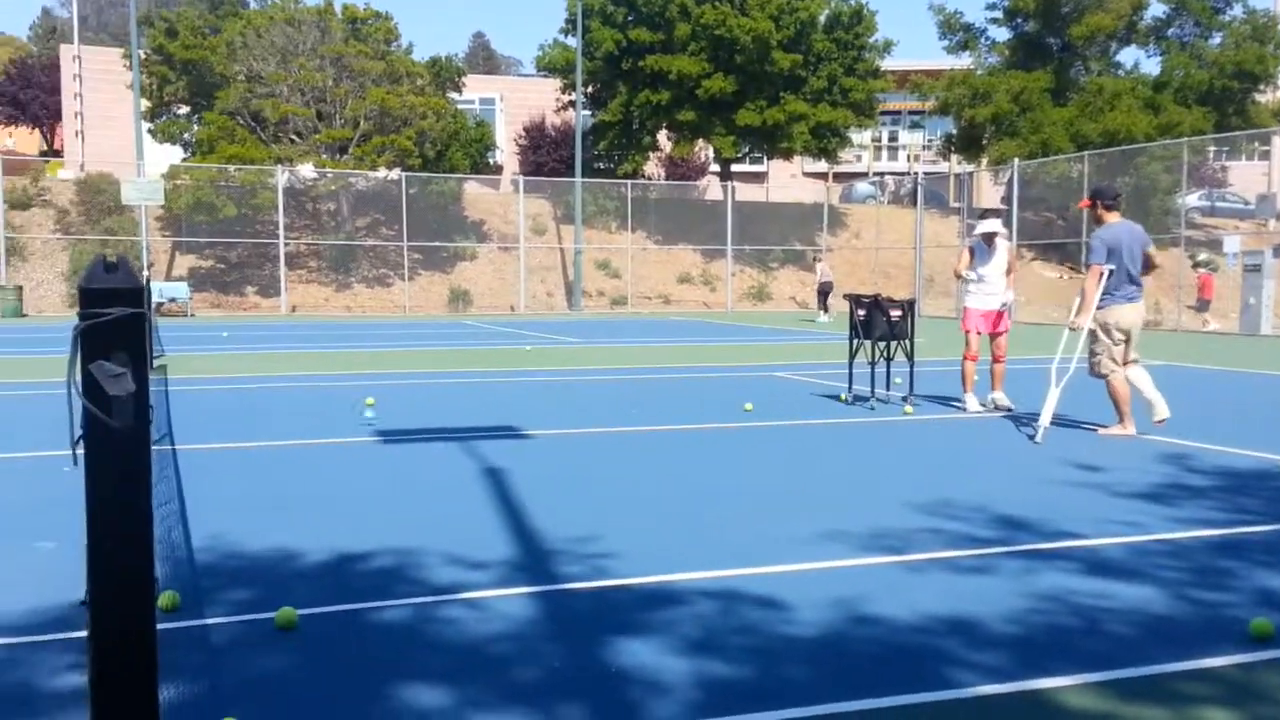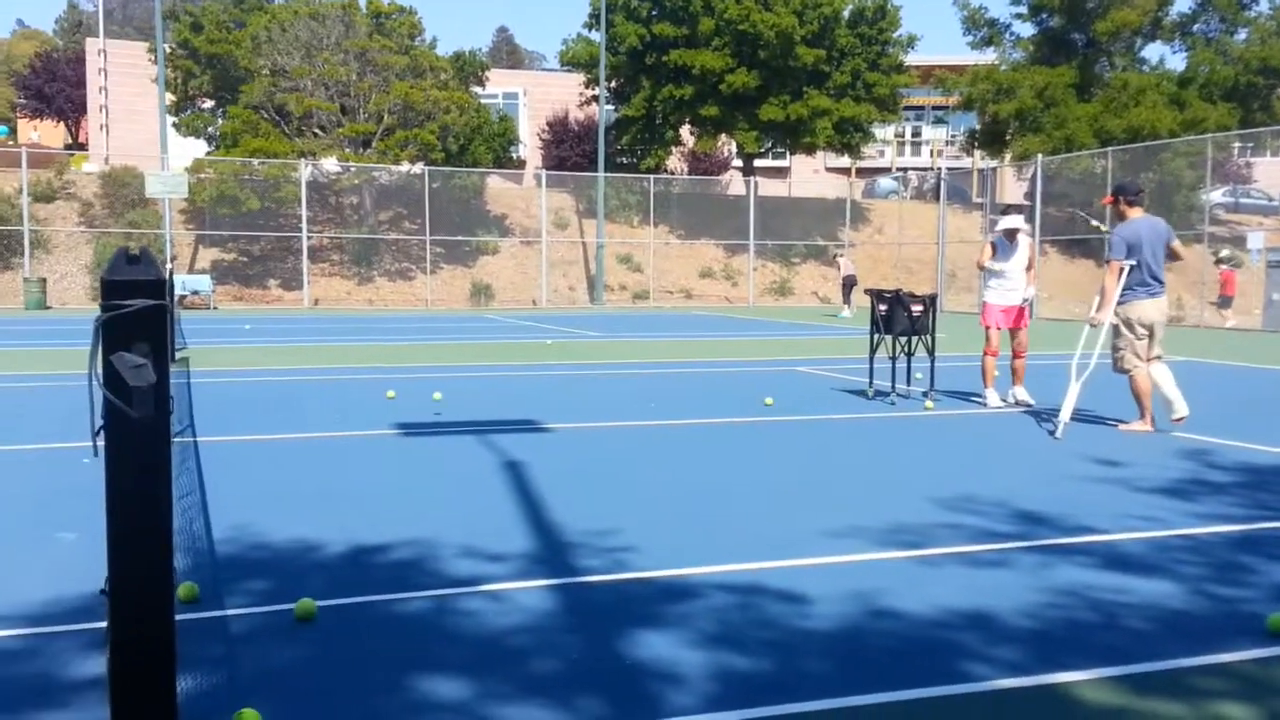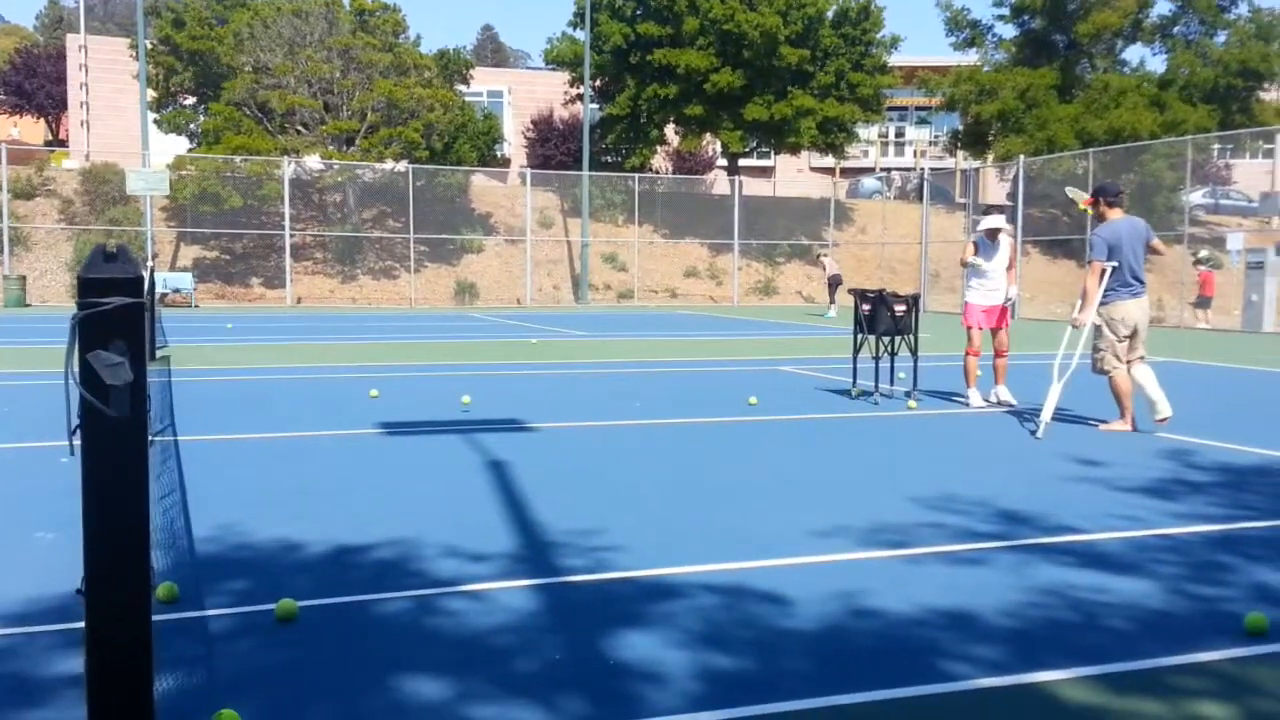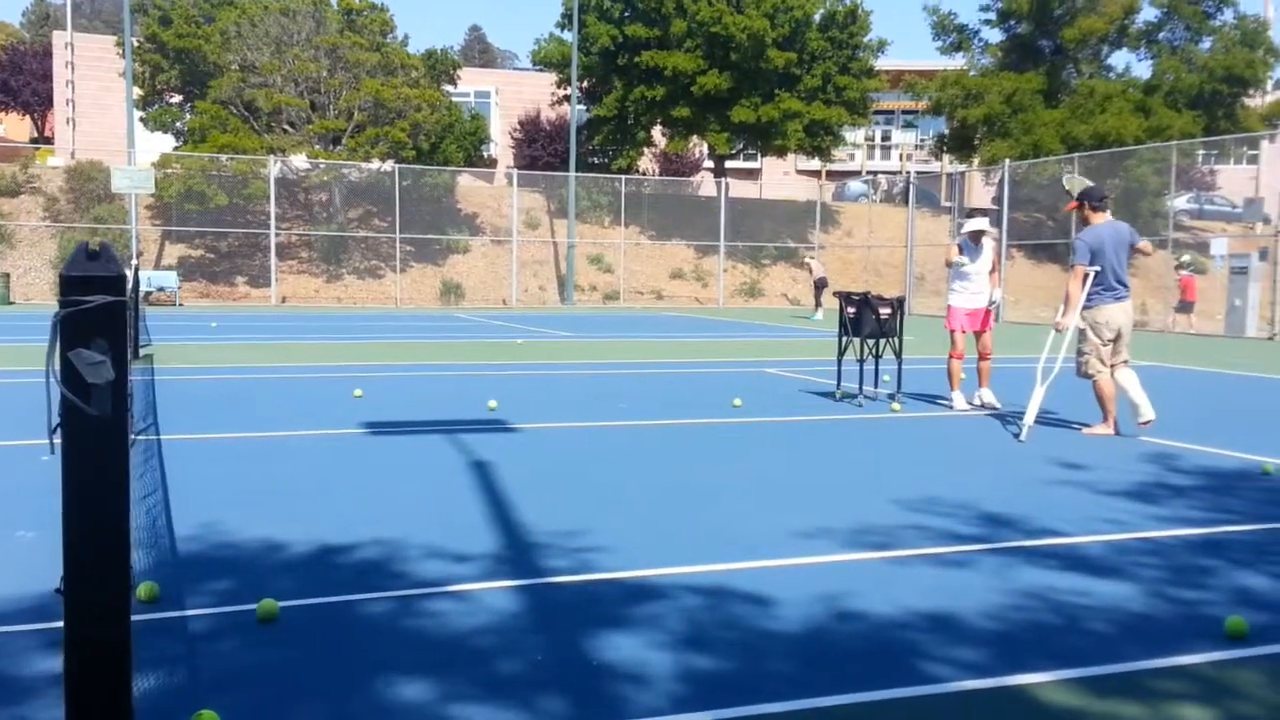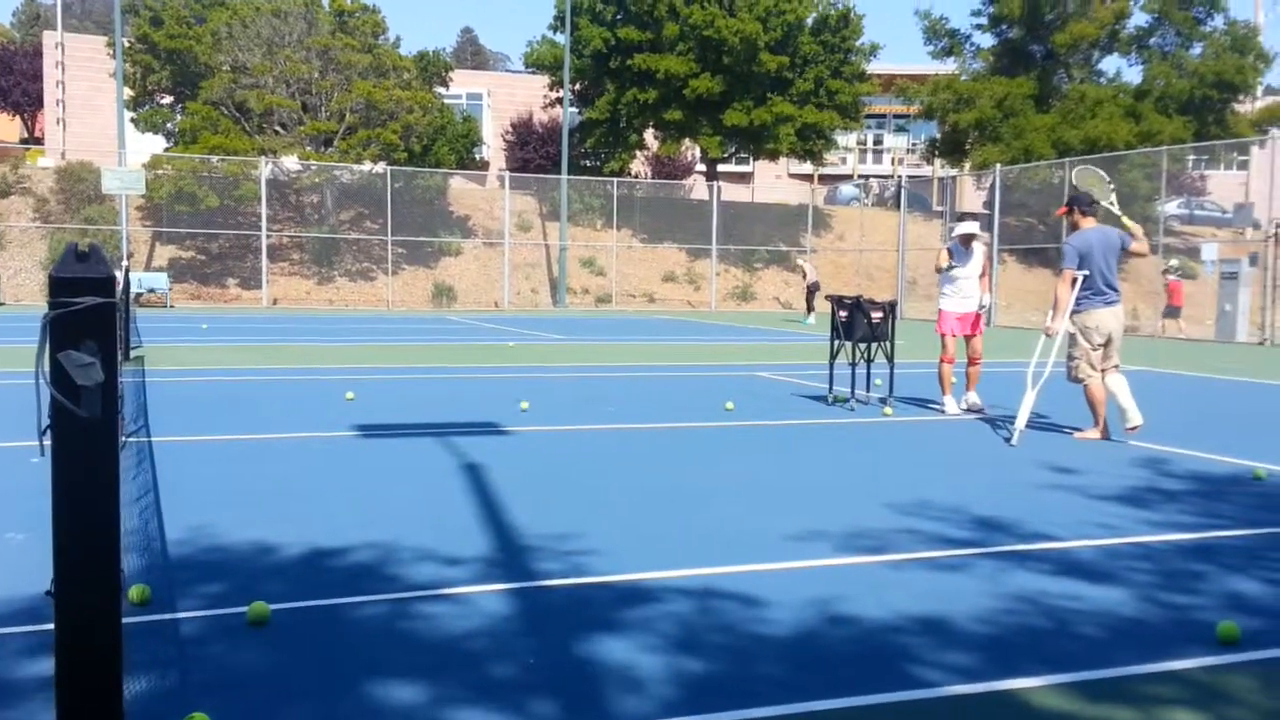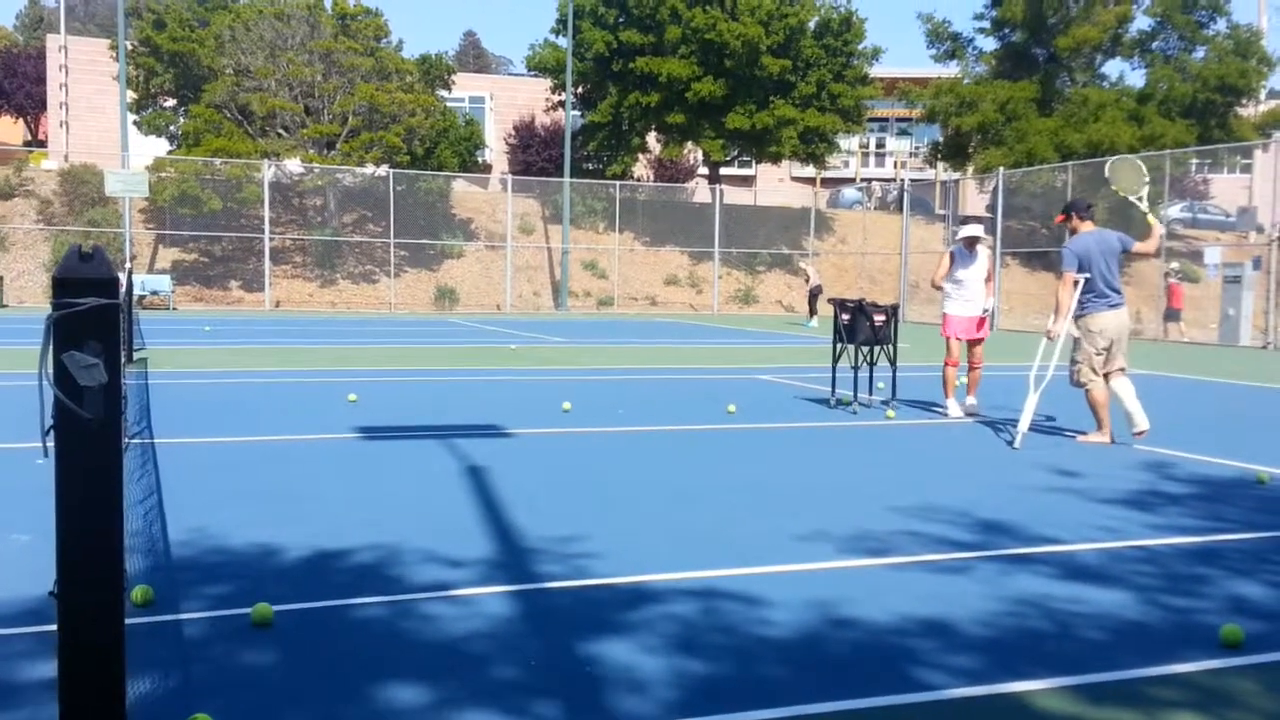
dt=0.2s
person 1, frame 1
left shoulder: (1100, 237)
right shoulder: (1137, 229)
left elbow: (1092, 279)
right elbow: (1154, 263)
left wrist: (1082, 314)
left hip: (1110, 311)
right hip: (1135, 306)
left knee: (1111, 370)
right knee: (1129, 362)
left ankle: (1126, 424)
right ankle: (1155, 400)
person 1, frame 2
left shoulder: (1120, 233)
right shoulder: (1161, 225)
left elbow: (1112, 275)
right elbow: (1180, 254)
left wrist: (1103, 310)
left hip: (1132, 307)
right hip: (1159, 302)
left knee: (1135, 365)
right knee: (1153, 359)
left ankle: (1146, 420)
right ankle: (1176, 401)
person 1, frame 3
left shoulder: (1101, 234)
right shoulder: (1140, 224)
left elbow: (1093, 276)
right elbow: (1161, 250)
left wrist: (1084, 311)
left hip: (1114, 308)
right hip: (1140, 303)
left knee: (1114, 366)
right knee: (1136, 360)
left ankle: (1126, 420)
right ankle: (1159, 401)
person 1, frame 4
left shoulder: (1084, 239)
right shoulder: (1124, 229)
left elbow: (1076, 279)
right elbow: (1148, 250)
left wrist: (1067, 315)
left hip: (1098, 311)
right hip: (1124, 307)
left knee: (1098, 370)
right knee: (1120, 364)
left ankle: (1109, 424)
right ankle: (1142, 404)
person 1, frame 5
left shoulder: (1072, 243)
right shoulder: (1114, 233)
left elbow: (1065, 283)
right elbow: (1144, 249)
left wrist: (1057, 319)
right wrist: (1136, 230)
left hip: (1088, 315)
right hip: (1115, 311)
left knee: (1089, 374)
right knee: (1110, 369)
left ankle: (1100, 428)
right ankle: (1130, 410)
person 1, frame 6
left shoulder: (1071, 247)
right shoulder: (1114, 237)
left elbow: (1066, 286)
right elbow: (1149, 248)
left wrist: (1059, 321)
right wrist: (1156, 230)
left hip: (1093, 319)
right hip: (1119, 314)
left knee: (1091, 378)
right knee: (1116, 372)
left ankle: (1104, 432)
right ankle: (1137, 416)
person 2, frame 1
left shoulder: (1006, 247)
right shoulder: (971, 248)
left elbow: (1011, 272)
right elbow: (958, 269)
left wrist: (1009, 292)
right wrist: (963, 274)
left hip: (999, 306)
right hip: (975, 306)
left knee: (1000, 353)
right knee: (972, 352)
left ankle: (997, 395)
right ankle: (969, 397)
person 2, frame 2
left shoulder: (1027, 243)
right shoulder: (993, 244)
left elbow: (1031, 268)
right elbow: (981, 262)
left wrist: (1030, 287)
right wrist: (987, 265)
left hip: (1018, 302)
right hip: (994, 301)
left knee: (1020, 347)
right knee: (992, 347)
left ankle: (1017, 390)
right ankle: (989, 392)
person 2, frame 3
left shoulder: (1008, 243)
right shoulder: (975, 244)
right elbow: (964, 259)
left wrist: (1012, 287)
right wrist: (969, 261)
left hip: (1000, 301)
right hip: (976, 301)
left knee: (1002, 348)
right knee: (974, 347)
left ankle: (999, 390)
right ankle: (972, 392)
person 2, frame 4
left shoulder: (991, 246)
right shoulder: (959, 246)
right elbow: (949, 260)
left wrist: (995, 290)
right wrist: (955, 261)
left hip: (983, 304)
right hip: (959, 304)
left knee: (986, 350)
right knee: (957, 350)
left ankle: (983, 393)
right ankle: (956, 395)
person 2, frame 5
left shoulder: (982, 250)
right shoulder: (948, 251)
right elbow: (938, 267)
left wrist: (985, 294)
right wrist: (945, 266)
left hip: (973, 309)
right hip: (950, 308)
left knee: (976, 354)
right knee: (948, 354)
left ankle: (970, 396)
right ankle: (947, 399)
person 2, frame 6
left shoulder: (986, 254)
right shoulder: (951, 254)
right elbow: (935, 280)
left wrist: (990, 298)
right wrist: (943, 285)
left hip: (978, 313)
right hip: (955, 312)
left knee: (976, 360)
right knee: (953, 358)
left ankle: (970, 399)
right ankle: (950, 402)
